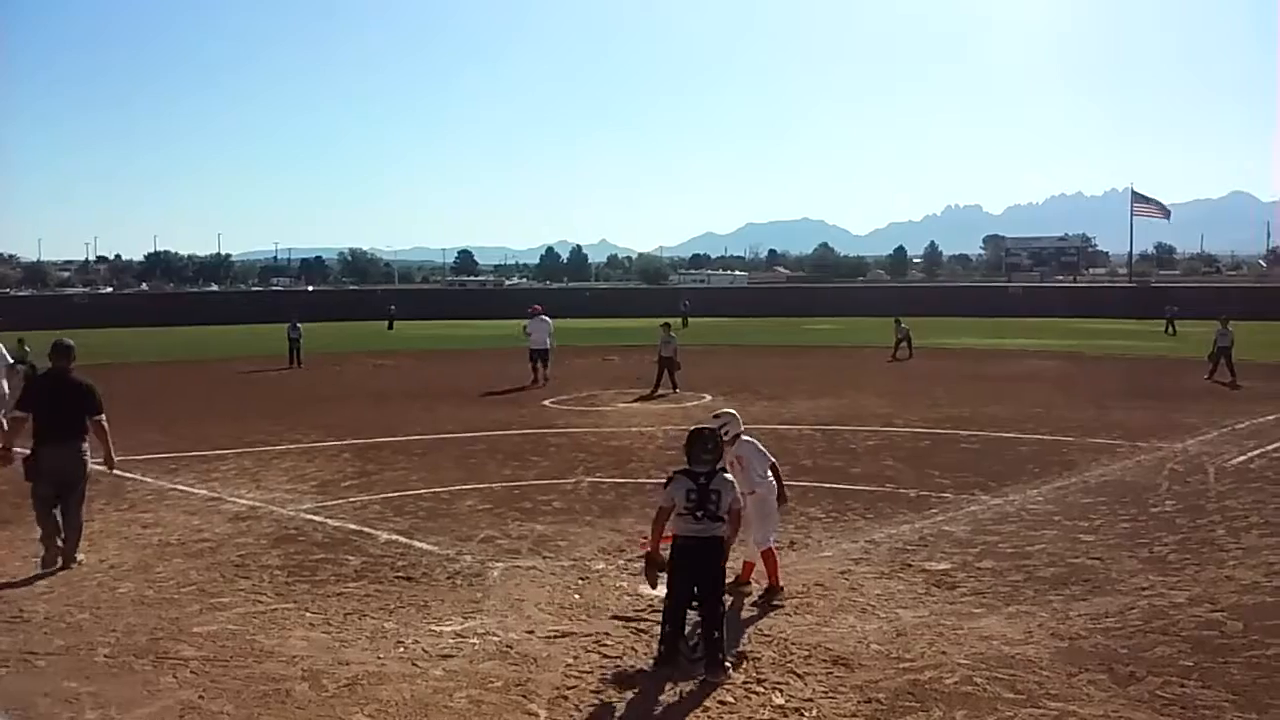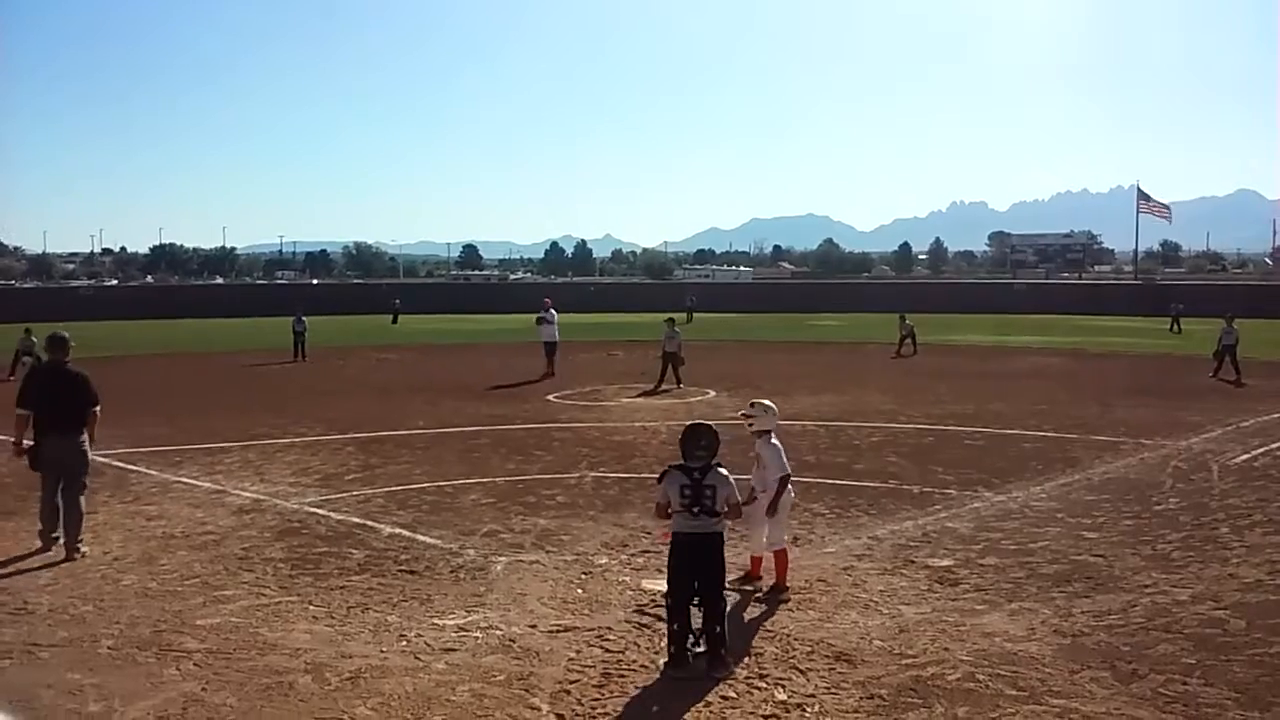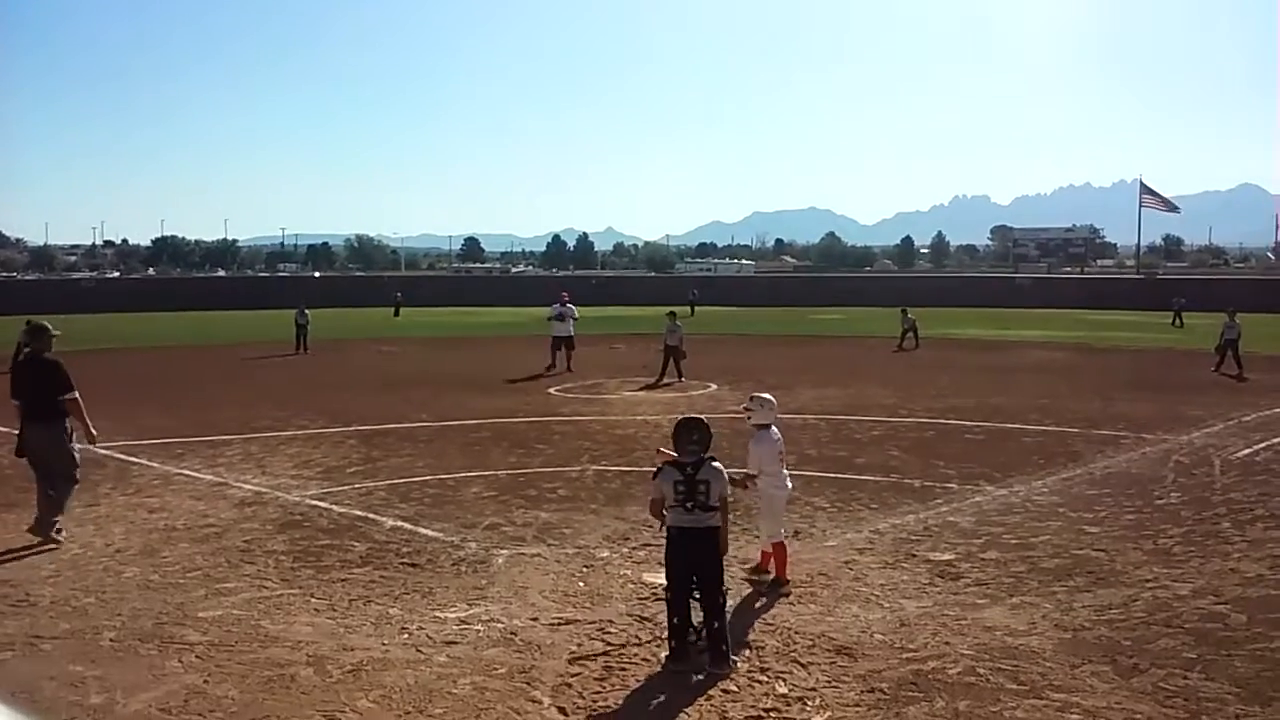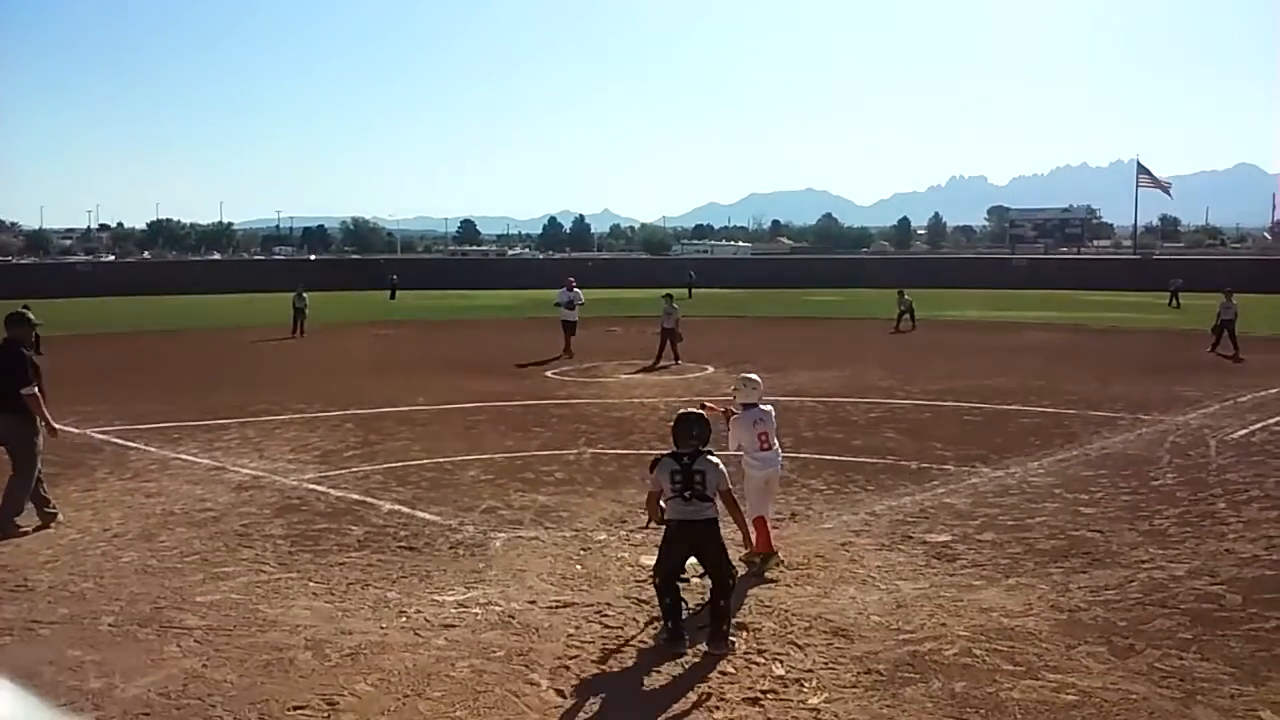
dt=0.5s
person 1, frame 1
left shoulder: (676, 481)
right shoulder: (727, 483)
left elbow: (660, 519)
right elbow: (735, 521)
left wrist: (653, 548)
right wrist: (725, 547)
left hip: (683, 547)
right hip: (713, 549)
left knee: (675, 603)
right knee: (713, 607)
left ankle: (667, 655)
right ankle: (714, 664)
person 1, frame 2
left shoulder: (671, 476)
right shoulder: (722, 477)
left elbow: (661, 512)
right elbow: (735, 512)
left hip: (682, 543)
right hip: (712, 544)
left knee: (678, 603)
right knee: (714, 603)
left ankle: (678, 659)
right ankle: (717, 660)
person 1, frame 3
left shoulder: (665, 472)
right shoulder: (716, 471)
left elbow: (655, 510)
right elbow: (723, 510)
right wrist: (723, 538)
left hip: (678, 538)
right hip: (708, 538)
left knee: (677, 597)
right knee: (713, 599)
left ankle: (680, 654)
right ankle: (719, 657)
person 1, frame 4
left shoulder: (662, 464)
right shoulder: (713, 464)
left elbow: (652, 504)
right elbow: (729, 502)
left wrist: (661, 517)
right wrist: (745, 531)
left hip: (676, 530)
right hip: (707, 529)
left knee: (664, 579)
right knee: (724, 580)
left ankle: (675, 635)
right ankle: (719, 638)
person 2, frame 1
left shoulder: (35, 384)
right shoulder: (84, 386)
left elbow: (19, 419)
right elbow: (99, 422)
right wrist: (108, 451)
left hip: (45, 452)
right hip: (76, 451)
left knee: (45, 503)
right knee: (73, 505)
left ankle: (53, 546)
right ankle: (70, 555)
person 2, frame 2
left shoulder: (33, 377)
right shoulder: (80, 378)
left elbow: (23, 414)
right elbow: (93, 412)
left wrist: (18, 441)
right wrist: (90, 434)
left hip: (46, 443)
right hip: (75, 442)
left knee: (49, 492)
right knee: (74, 494)
left ankle: (48, 538)
right ankle: (73, 545)
person 2, frame 3
left shoulder: (19, 368)
right shoulder: (53, 365)
left elbow: (18, 403)
right elbow: (71, 399)
right wrist: (87, 427)
left hip: (30, 431)
right hip: (55, 429)
left knee: (45, 481)
right knee: (67, 477)
left ankle: (51, 527)
right ankle: (46, 524)
person 2, frame 4
right shoulder: (20, 356)
right elbow: (30, 393)
right wrist: (47, 421)
right hip: (22, 420)
left knee: (29, 469)
right knee: (25, 473)
left ankle: (46, 510)
person 3, frame 1
left shoulder: (748, 444)
right shoulder: (729, 454)
left elbow: (771, 465)
right elbow: (736, 484)
left wrist: (780, 490)
left hip: (765, 497)
right hip: (750, 499)
left knee: (762, 540)
right knee: (753, 539)
left ankle: (775, 587)
right ankle: (743, 580)
person 3, frame 2
left shoulder: (770, 446)
right shoulder: (761, 442)
left elbow: (785, 475)
left wrist: (775, 502)
right wrist: (750, 495)
left hip: (775, 499)
right hip: (763, 497)
left knee: (776, 541)
right knee: (755, 533)
left ankle: (781, 587)
right ankle: (754, 574)
person 3, frame 3
left shoulder: (757, 441)
right shoulder: (774, 433)
left elbow: (752, 473)
left wrist: (739, 482)
right wrist: (746, 480)
left hip: (771, 491)
right hip: (778, 486)
left knee: (774, 534)
right knee: (766, 529)
left ankle: (782, 580)
right ankle: (763, 567)
person 3, frame 4
left shoulder: (737, 422)
right shoulder: (768, 412)
left elbow: (733, 446)
left hip: (755, 470)
right hip: (774, 467)
left knee: (755, 511)
right knee: (764, 509)
left ankle: (769, 551)
right ankle: (758, 549)
